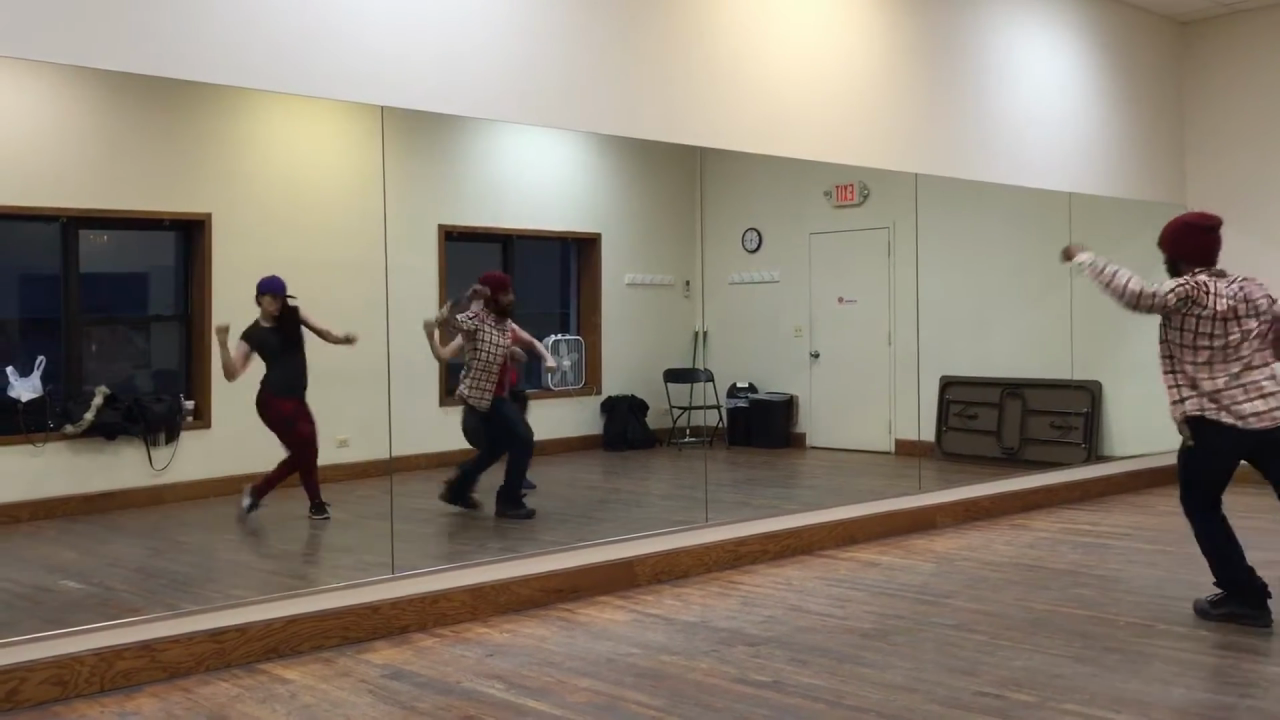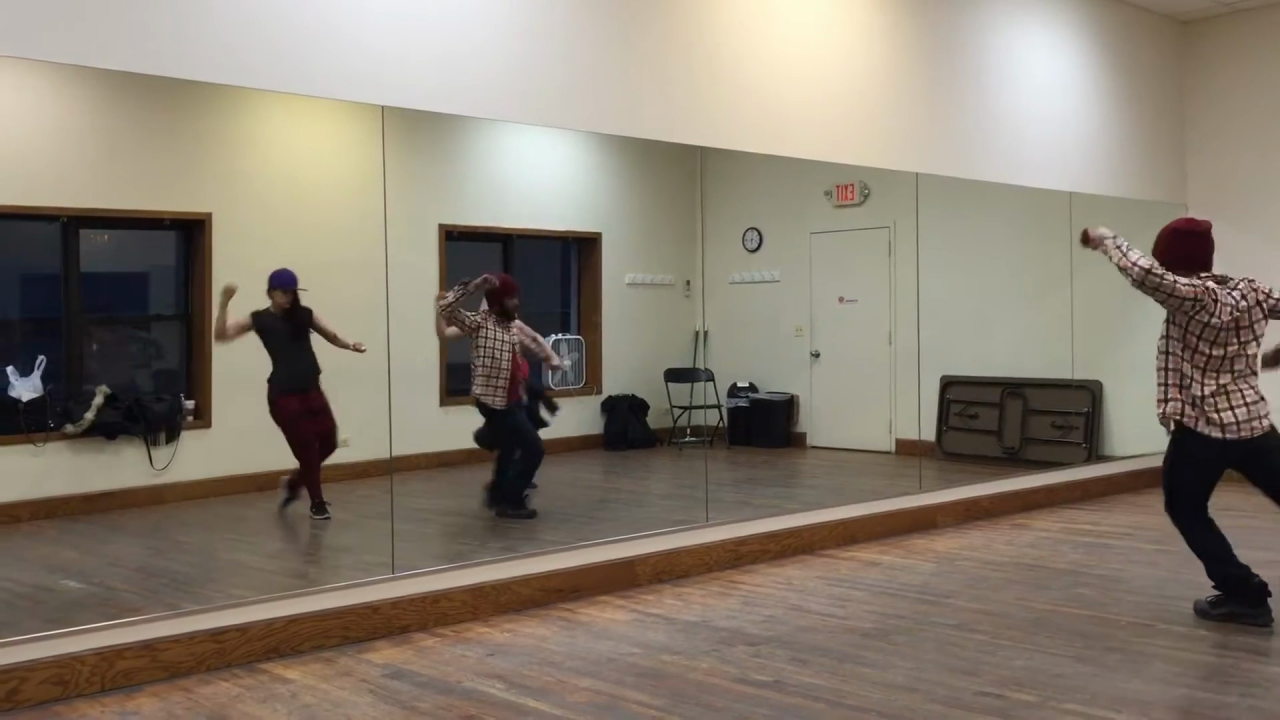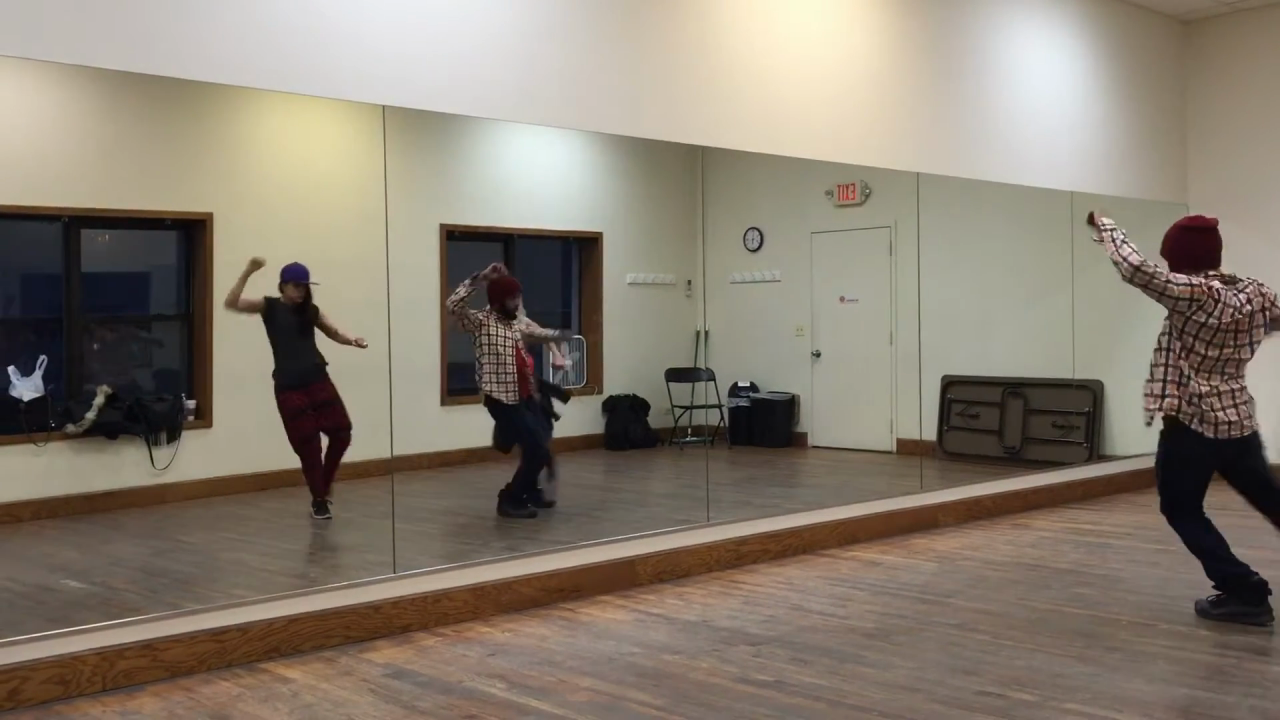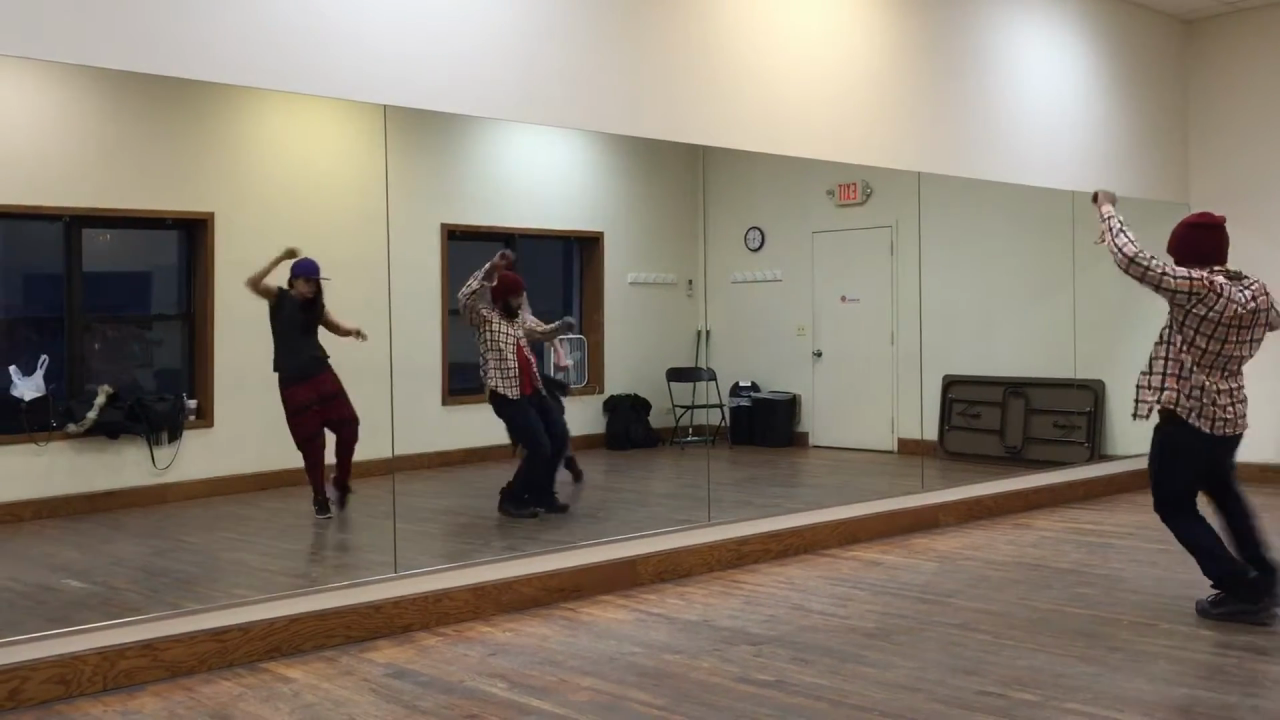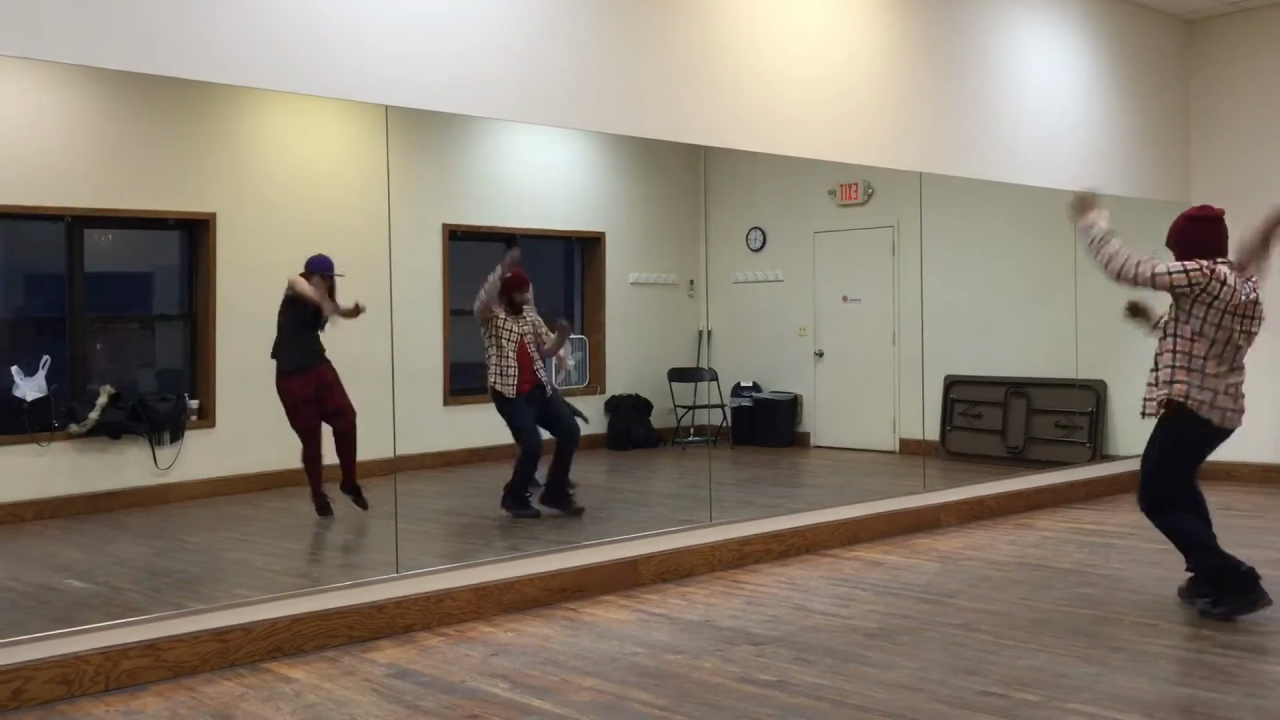
dt=0.1s
person 1, frame 1
left shoulder: (1187, 292)
left elbow: (1135, 294)
left wrist: (1084, 257)
left hip: (1213, 423)
left knee: (1201, 506)
left ankle: (1244, 595)
person 1, frame 2
left shoulder: (1193, 295)
left elbow: (1143, 273)
left wrist: (1103, 237)
left hip: (1200, 430)
left knee: (1186, 510)
left ankle: (1243, 594)
person 1, frame 3
left shoulder: (1198, 294)
left elbow: (1137, 270)
left wrist: (1106, 224)
left hip: (1189, 424)
right hip: (1239, 421)
left knee: (1182, 510)
left ankle: (1244, 593)
person 1, frame 4
left shoulder: (1198, 287)
left elbow: (1133, 260)
left wrist: (1107, 209)
left hip: (1186, 418)
right hip: (1230, 417)
left knee: (1175, 507)
right knee: (1221, 490)
left ankle: (1243, 591)
person 1, frame 5
left shoulder: (1201, 274)
right shoulder: (1245, 285)
left elbow: (1124, 267)
left wrist: (1092, 217)
right wrist: (1152, 317)
left hip: (1189, 410)
right hip: (1222, 411)
left knee: (1158, 501)
right knee: (1179, 483)
left ankle: (1234, 583)
right ankle: (1211, 575)
person 2, frame 1
left shoulder: (292, 315)
right shoulder: (252, 335)
left elbow: (321, 332)
right elbow: (231, 375)
left wrist: (342, 339)
right wrist: (222, 344)
left hip: (296, 396)
right hip: (275, 399)
left knee: (302, 454)
right knee: (306, 449)
left ankle: (257, 491)
right ankle: (316, 502)
person 2, frame 2
left shoulder: (303, 313)
right shoulder: (259, 319)
left elbow: (329, 335)
right elbow: (222, 336)
left wrist: (349, 345)
right wrist: (225, 301)
left hip: (311, 389)
right hip: (283, 395)
left knee: (328, 443)
right knee: (308, 448)
left ankle: (294, 485)
right ankle: (317, 502)
person 2, frame 3
left shoulder: (310, 310)
right shoulder: (269, 307)
left elbow: (333, 333)
right elbow: (231, 304)
left wrist: (351, 341)
right wrist: (249, 272)
left hip: (319, 381)
right hip: (288, 387)
left knee: (342, 434)
right knee: (308, 445)
left ankle: (324, 486)
right ankle: (318, 500)
person 2, frame 4
left shoulder: (316, 306)
right shoulder: (278, 298)
left elbow: (337, 328)
right elbow: (252, 283)
left wrist: (353, 331)
right wrist: (280, 259)
left hip: (322, 375)
right hip: (293, 382)
left knee: (348, 427)
right knee: (312, 443)
left ankle: (342, 483)
right ankle: (320, 499)
person 2, frame 5
left shoulder: (327, 300)
right shoulder: (297, 291)
left elbow: (345, 313)
right elbow: (295, 281)
left wrist: (356, 309)
right wrist: (321, 301)
left hip: (318, 368)
right hip: (291, 374)
left knee: (346, 424)
right knee: (311, 437)
left ankle: (350, 483)
right ankle: (318, 495)
person 3, frame 1
left shoulder: (505, 323)
right shoulder: (476, 321)
right elbow: (445, 319)
right wrist: (469, 297)
left hip: (494, 397)
right hip: (481, 398)
left knee: (494, 447)
right knee: (523, 442)
left ankle: (459, 489)
right ankle: (509, 501)
person 3, frame 2
left shoulder: (512, 325)
right shoulder: (479, 322)
left elbow: (526, 342)
right elbow: (444, 310)
left wrist: (545, 354)
right wrist: (472, 286)
left hip: (511, 397)
right hip: (494, 399)
left knee: (512, 446)
right knee: (533, 447)
left ankle: (498, 493)
right ankle: (510, 501)
person 3, frame 3
left shoulder: (516, 323)
right shoulder: (479, 322)
left elbow: (539, 334)
right elbow: (453, 305)
left wrist: (557, 335)
right wrist: (482, 278)
left hip: (525, 396)
right hip: (502, 399)
left knee: (537, 447)
right knee: (538, 449)
left ankle: (527, 492)
right ankle: (511, 501)
person 3, frame 4
left shoulder: (522, 321)
right shoulder: (484, 317)
left elbow: (545, 332)
right elbow: (465, 298)
left wrist: (563, 325)
right wrist: (492, 268)
left hip: (533, 392)
right hip: (506, 395)
left knee: (559, 439)
right knee: (539, 447)
left ankle: (542, 494)
right ankle: (513, 499)
person 3, frame 5
left shoulder: (531, 317)
right shoulder: (492, 312)
left elbow: (549, 348)
right elbow: (480, 305)
left wrist: (562, 335)
right wrist: (502, 270)
left hip: (539, 389)
right hip: (509, 393)
left knee: (570, 433)
right knee: (532, 445)
left ankle: (556, 494)
right ankle: (515, 498)
